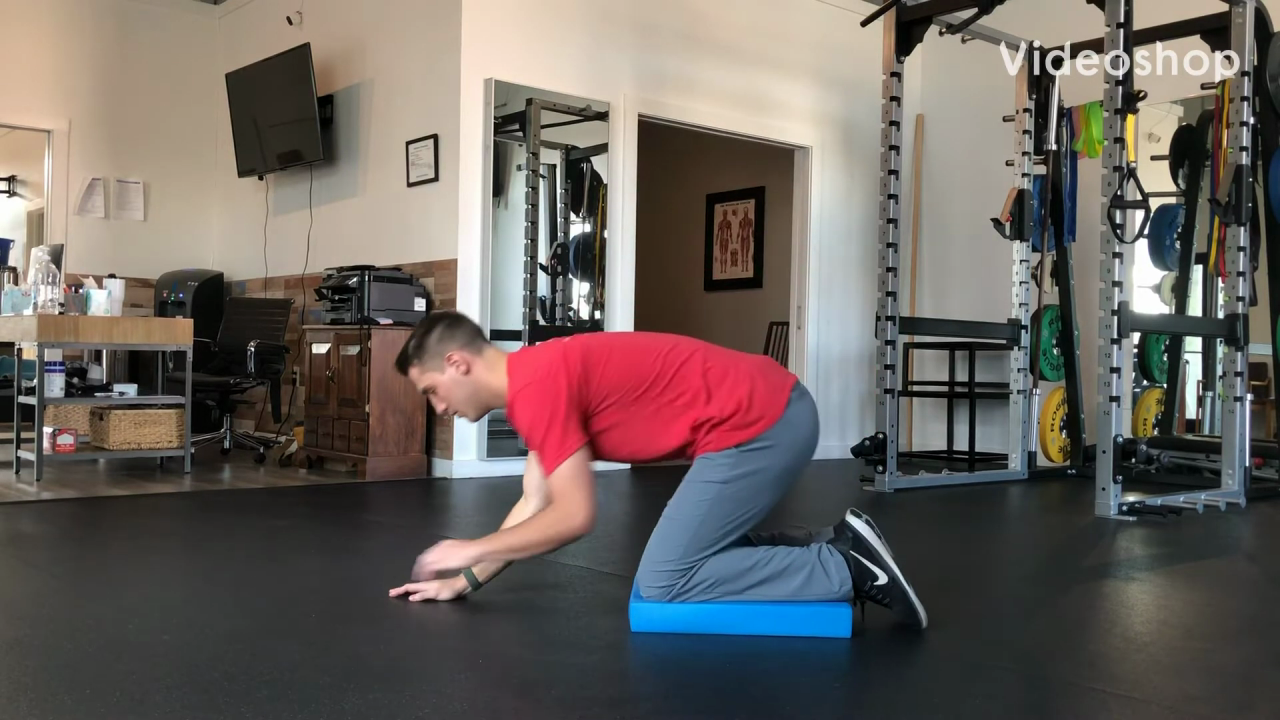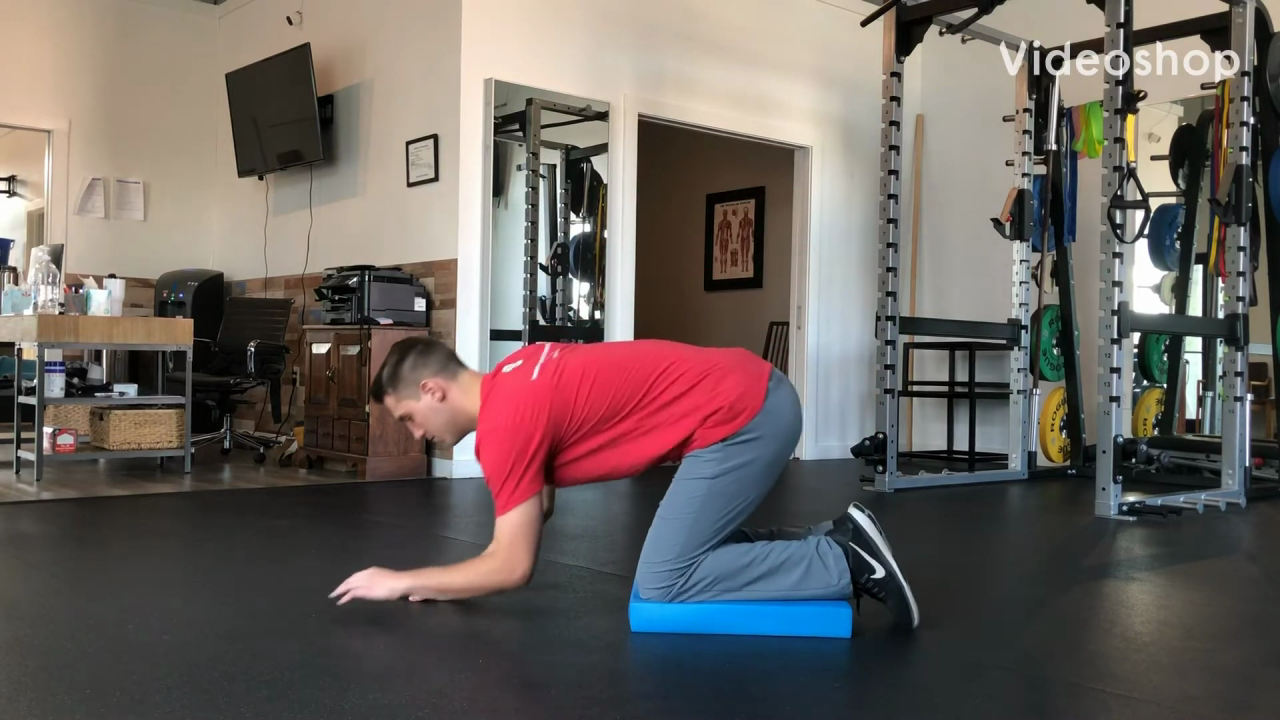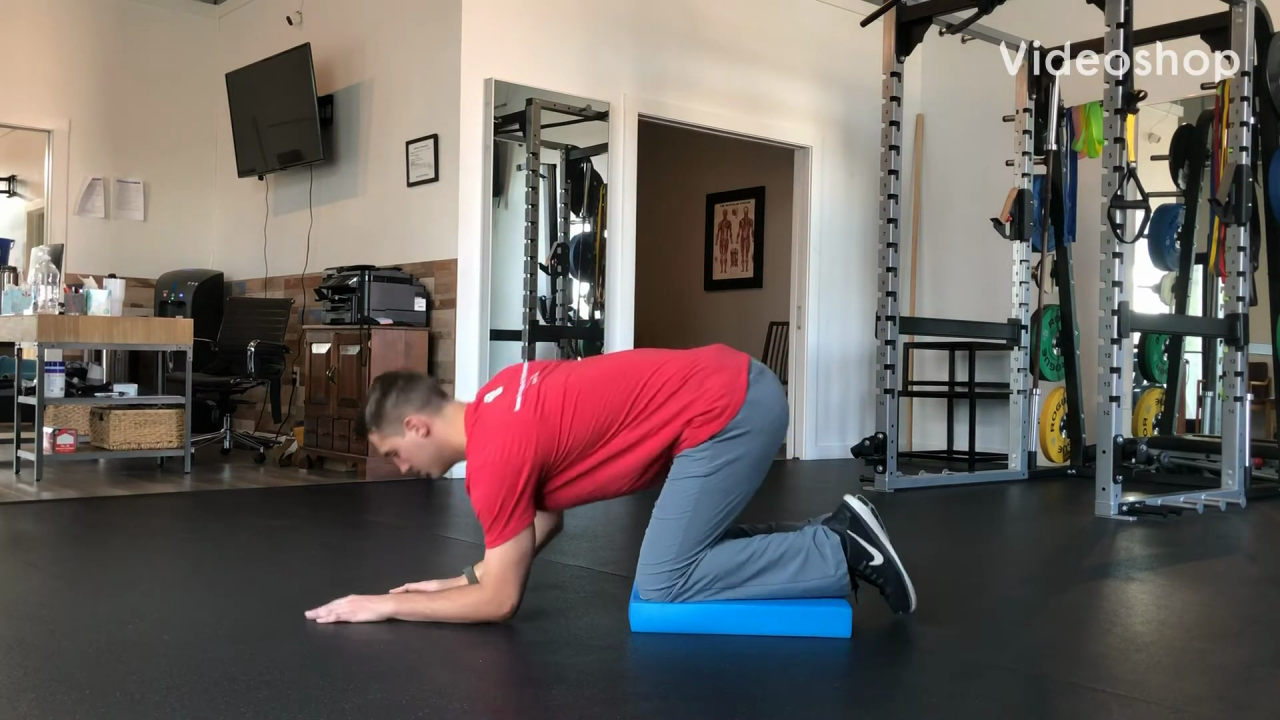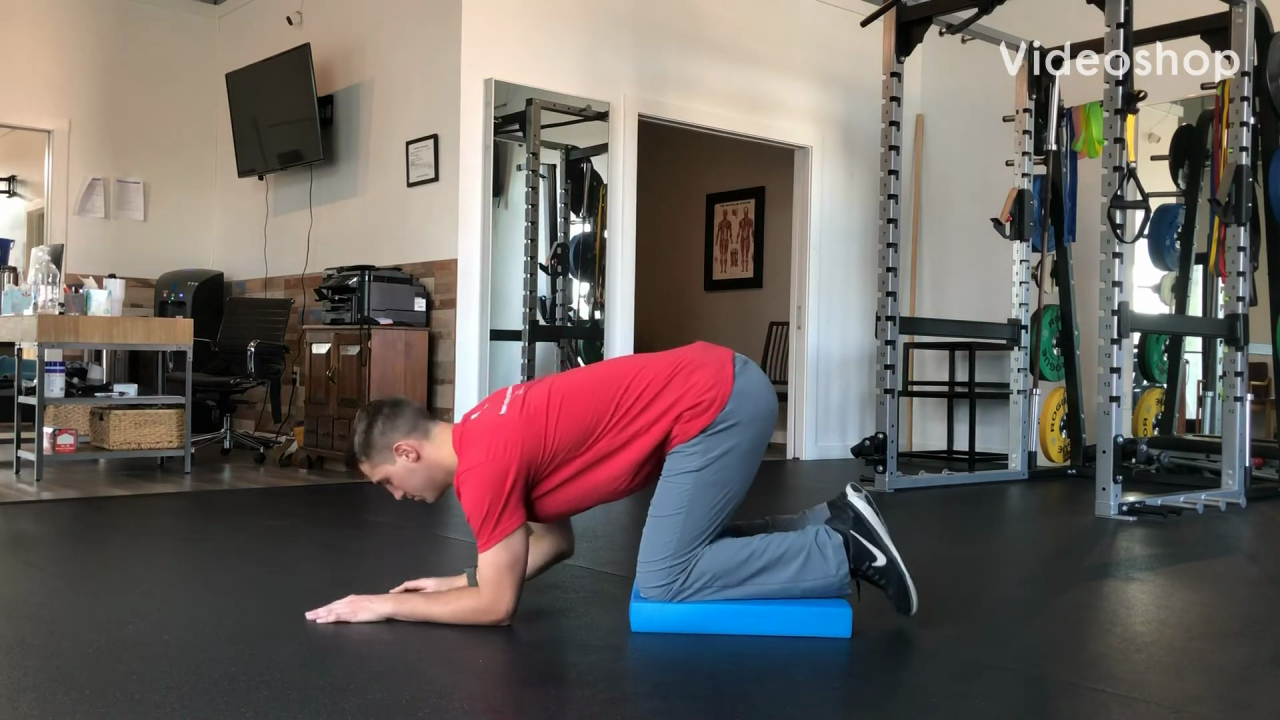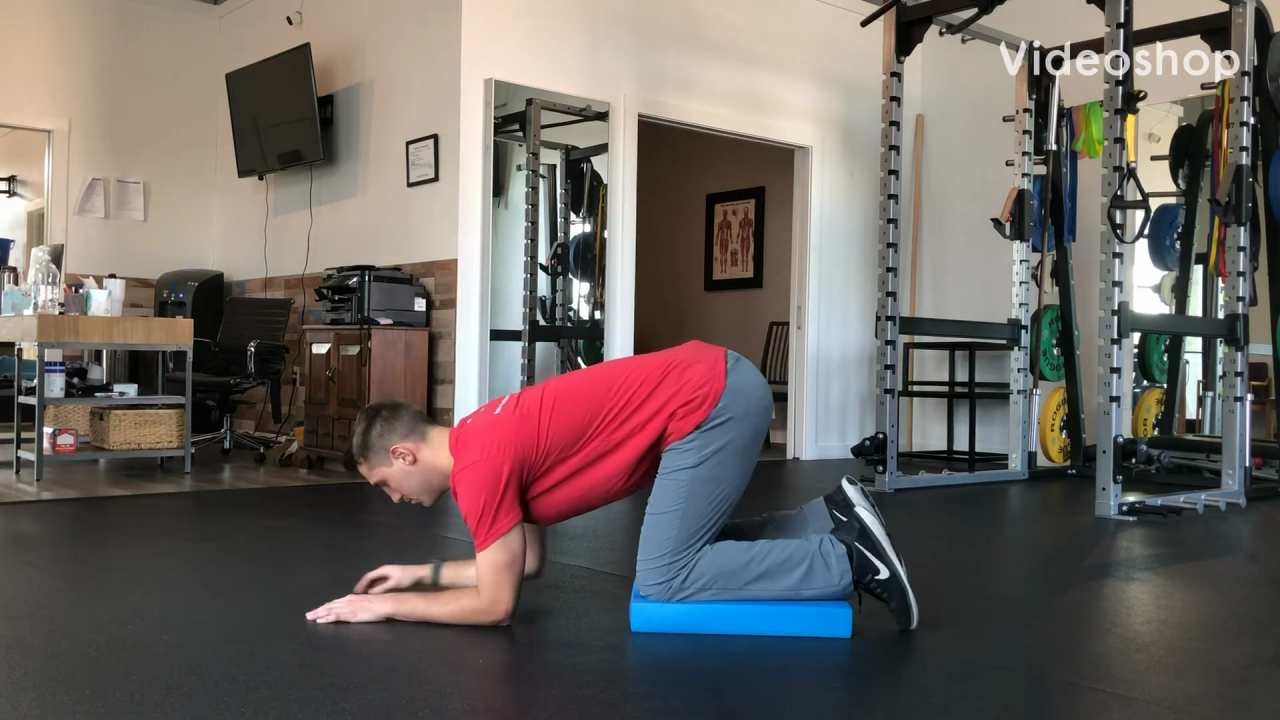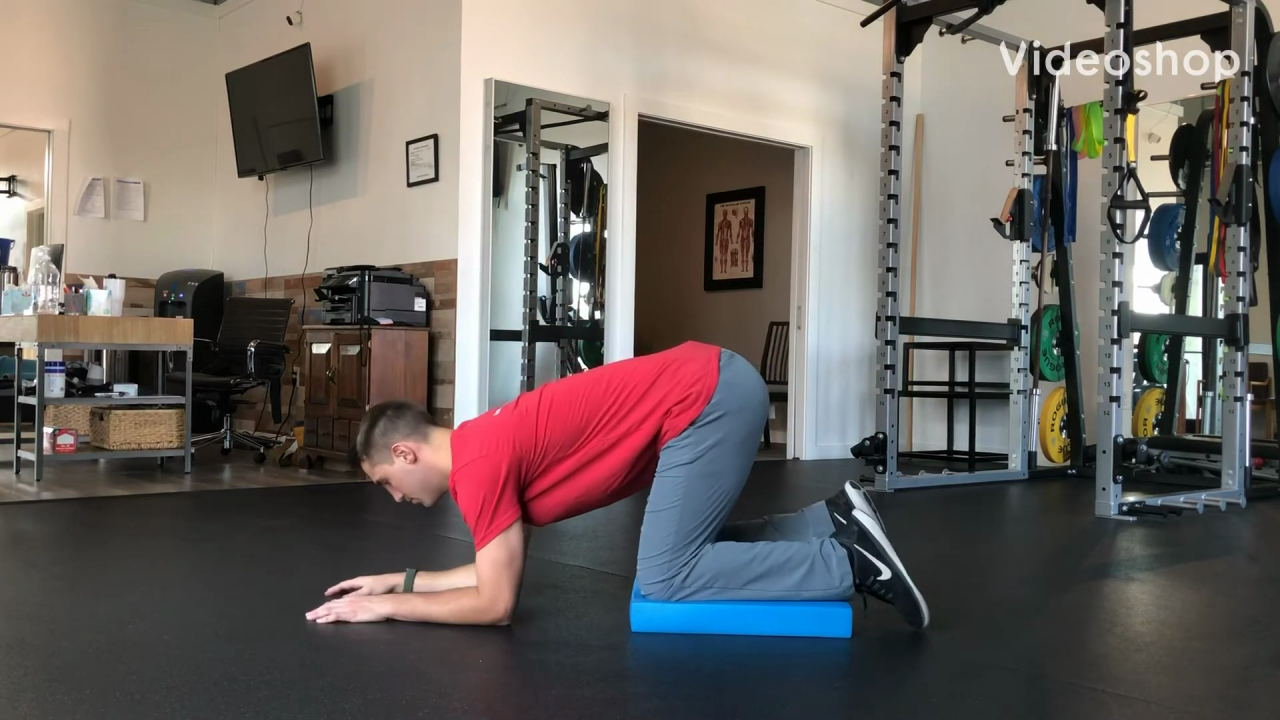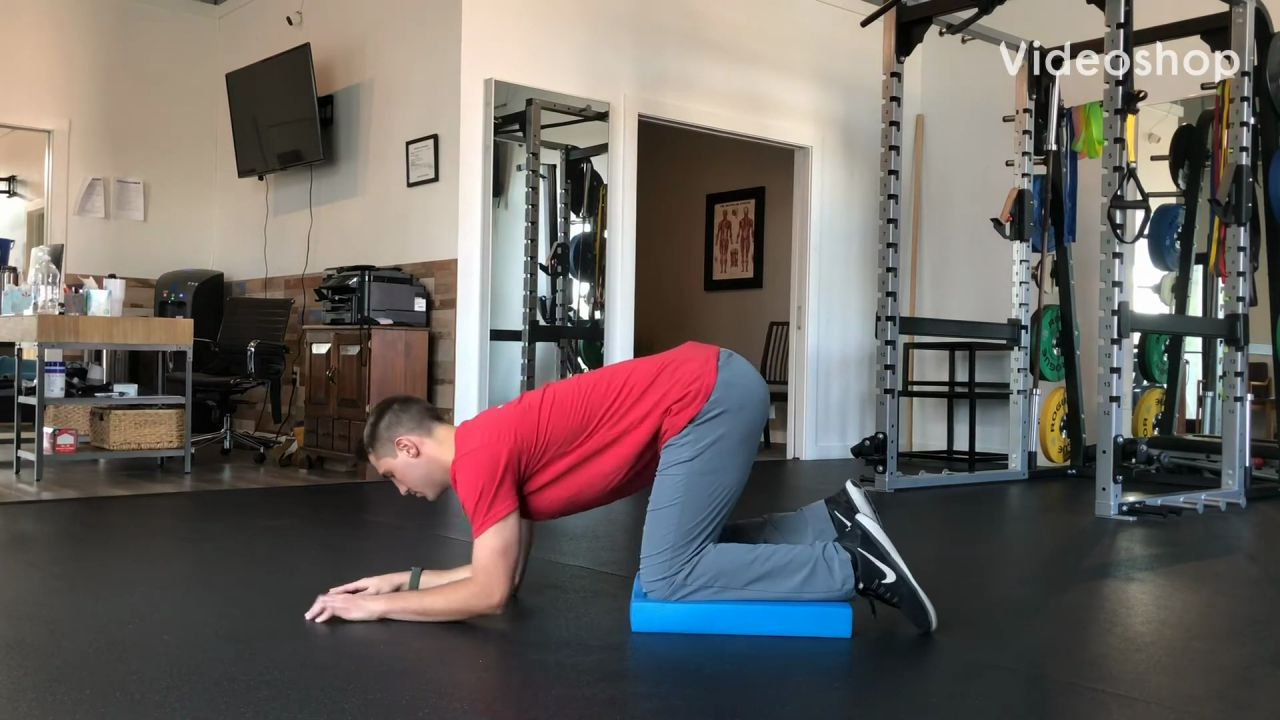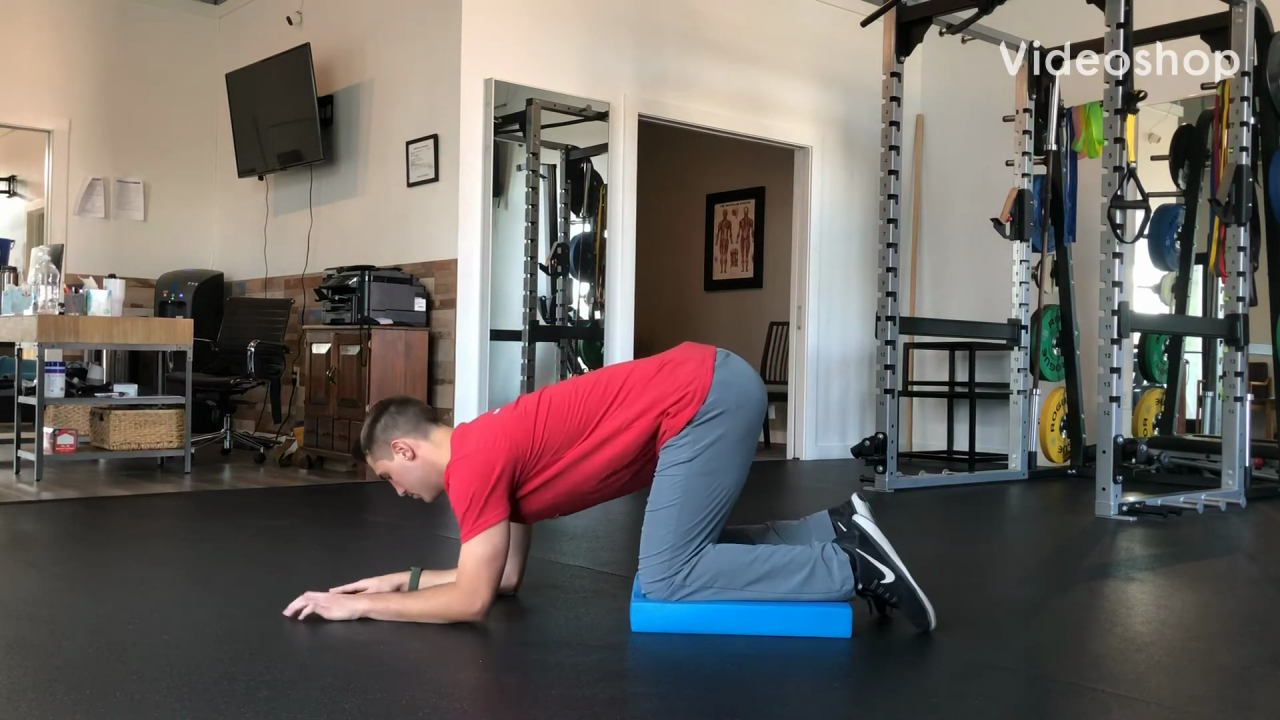
dt=0.2s
person 1, frame 1
left shoulder: (534, 388)
right shoulder: (539, 372)
left elbow: (575, 516)
right elbow: (535, 505)
left wrist: (471, 551)
right wrist: (466, 576)
left hip: (759, 424)
right hip: (774, 409)
left knee: (664, 584)
right knee: (694, 551)
left ankle: (849, 568)
right ankle: (837, 545)
person 1, frame 2
left shoulder: (506, 422)
right shoulder: (514, 377)
left elbow: (513, 565)
right elbow: (531, 503)
left wrist: (405, 581)
right wrist: (449, 580)
left hip: (742, 417)
right hip: (756, 393)
left knee: (663, 584)
right knee: (687, 552)
left ankle: (846, 563)
right ankle: (834, 538)
person 1, frame 3
left shoulder: (495, 456)
right shoulder: (494, 404)
left elbow: (500, 601)
right elbow: (546, 515)
left wrist: (387, 605)
right wrist: (462, 580)
left hip: (729, 411)
right hip: (738, 385)
left knee: (664, 585)
right knee: (682, 551)
left ankle: (843, 553)
right ankle: (834, 533)
person 1, frame 4
left shoulder: (483, 465)
right shoulder: (490, 430)
left elbow: (497, 605)
right elbow: (556, 540)
left wrist: (387, 604)
right wrist: (467, 578)
left hip: (717, 405)
right hip: (728, 384)
left knee: (666, 582)
right knee: (685, 550)
left ankle: (844, 551)
right ankle: (834, 523)
person 1, frame 5
left shoulder: (479, 465)
right shoulder: (487, 439)
left elbow: (495, 604)
right elbow: (525, 559)
left wrist: (387, 606)
right wrist: (426, 574)
left hip: (712, 401)
right hip: (721, 384)
left knee: (665, 579)
right knee: (684, 551)
left ankle: (847, 559)
right ankle: (833, 519)
person 1, frame 6
left shoulder: (477, 465)
right shoulder: (492, 446)
left elbow: (496, 603)
right elbow: (495, 570)
left wrist: (386, 607)
right wrist: (397, 580)
left hip: (708, 398)
right hip: (719, 385)
left knee: (666, 578)
right knee: (686, 549)
left ankle: (849, 563)
right ankle: (834, 519)
person 1, frame 7
left shoulder: (478, 458)
right shoulder: (499, 448)
left elbow: (487, 595)
right elbow: (504, 573)
left wrist: (379, 603)
right wrist: (403, 579)
left hip: (709, 396)
right hip: (720, 386)
left knee: (668, 577)
right knee: (688, 550)
left ankle: (851, 565)
right ankle: (835, 519)
person 1, frame 8
left shoulder: (473, 463)
right shoulder: (497, 452)
left elbow: (472, 599)
right elbow: (504, 574)
left wrist: (364, 605)
right wrist: (402, 579)
left hip: (707, 396)
right hip: (718, 385)
left knee: (667, 579)
right knee: (686, 550)
left ankle: (851, 566)
right ankle: (838, 530)
